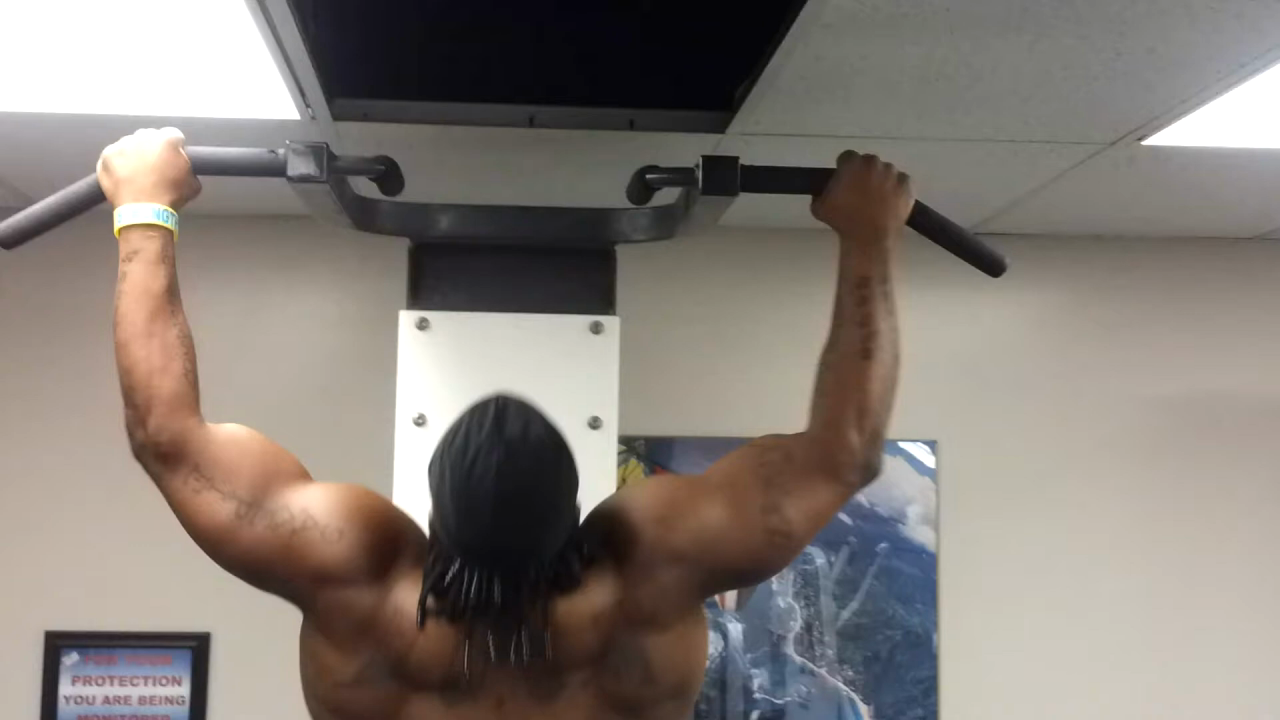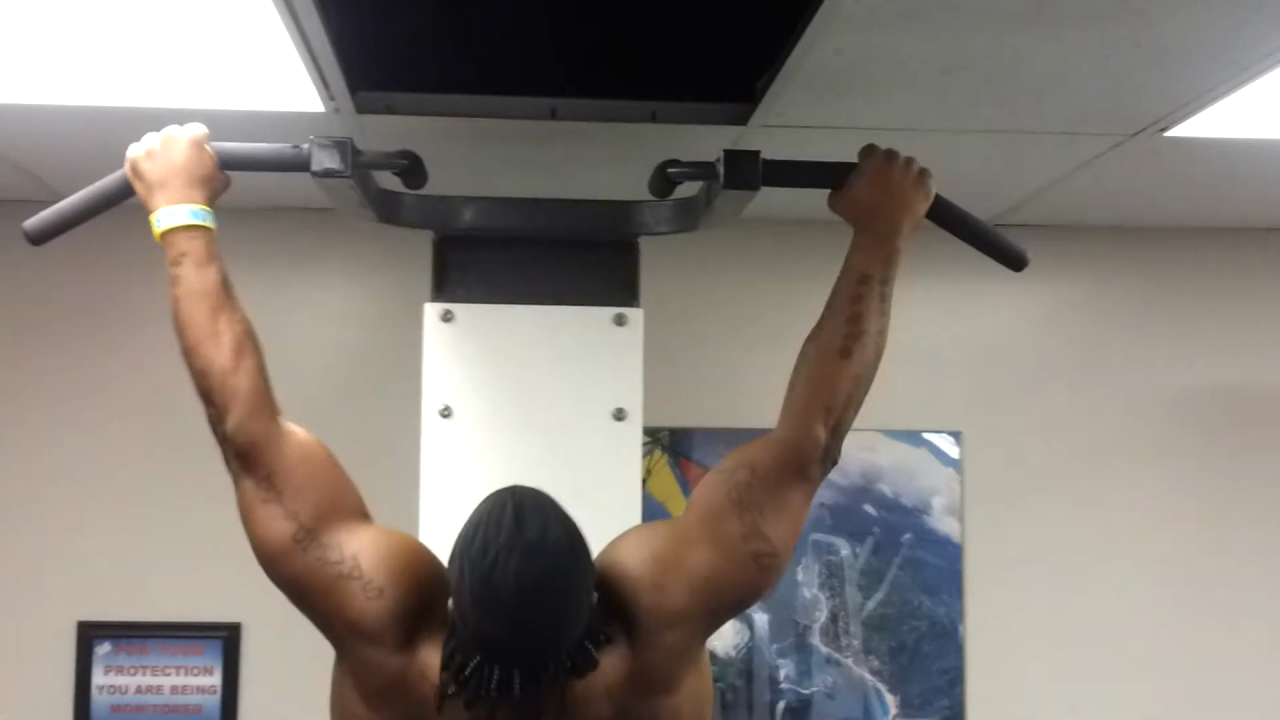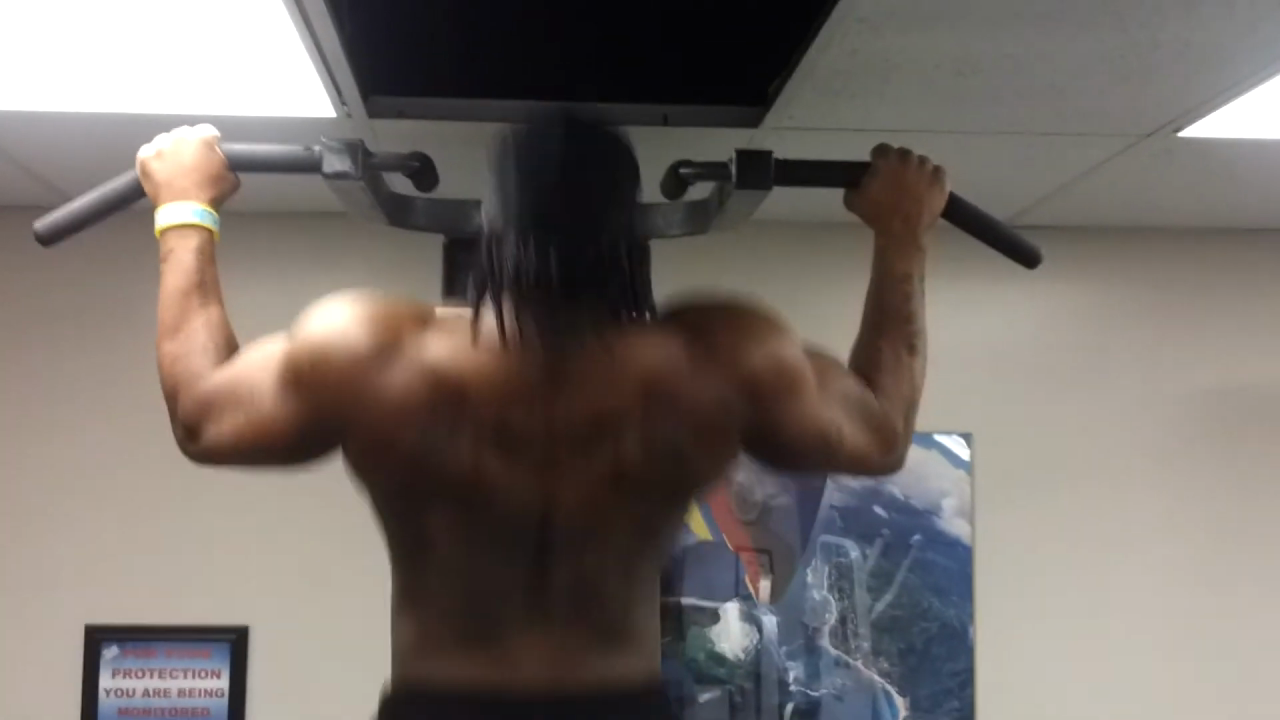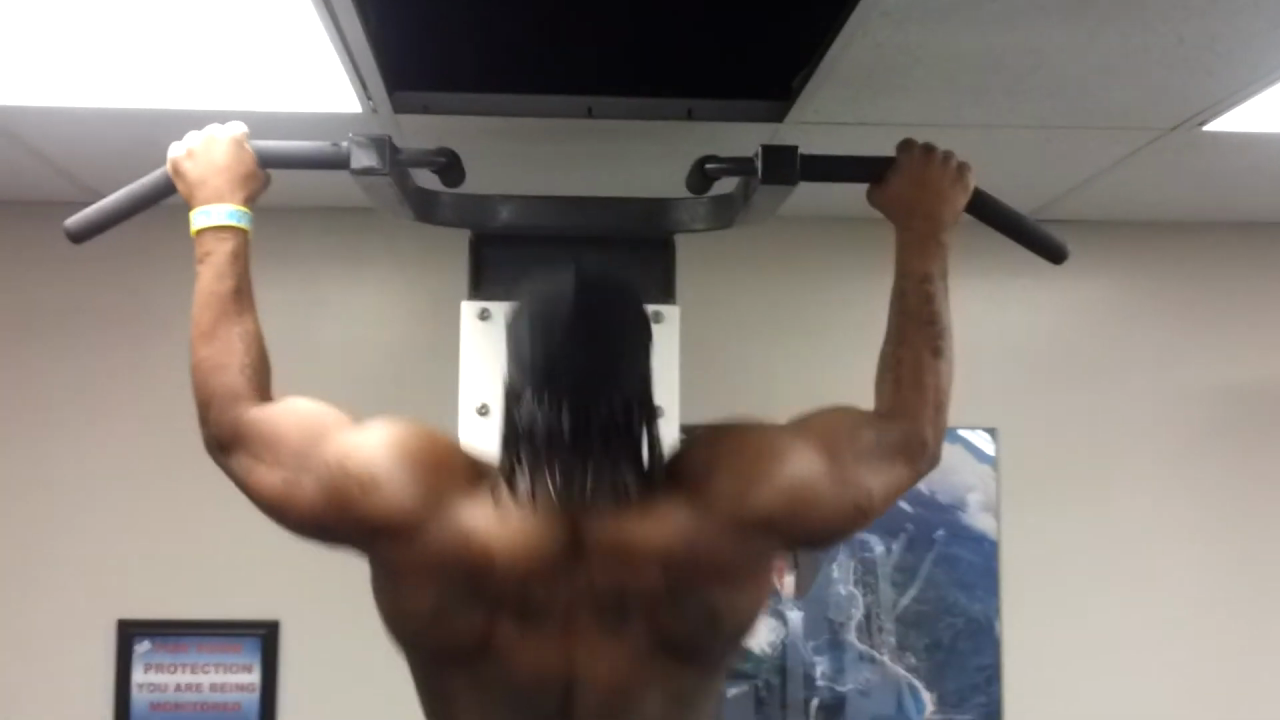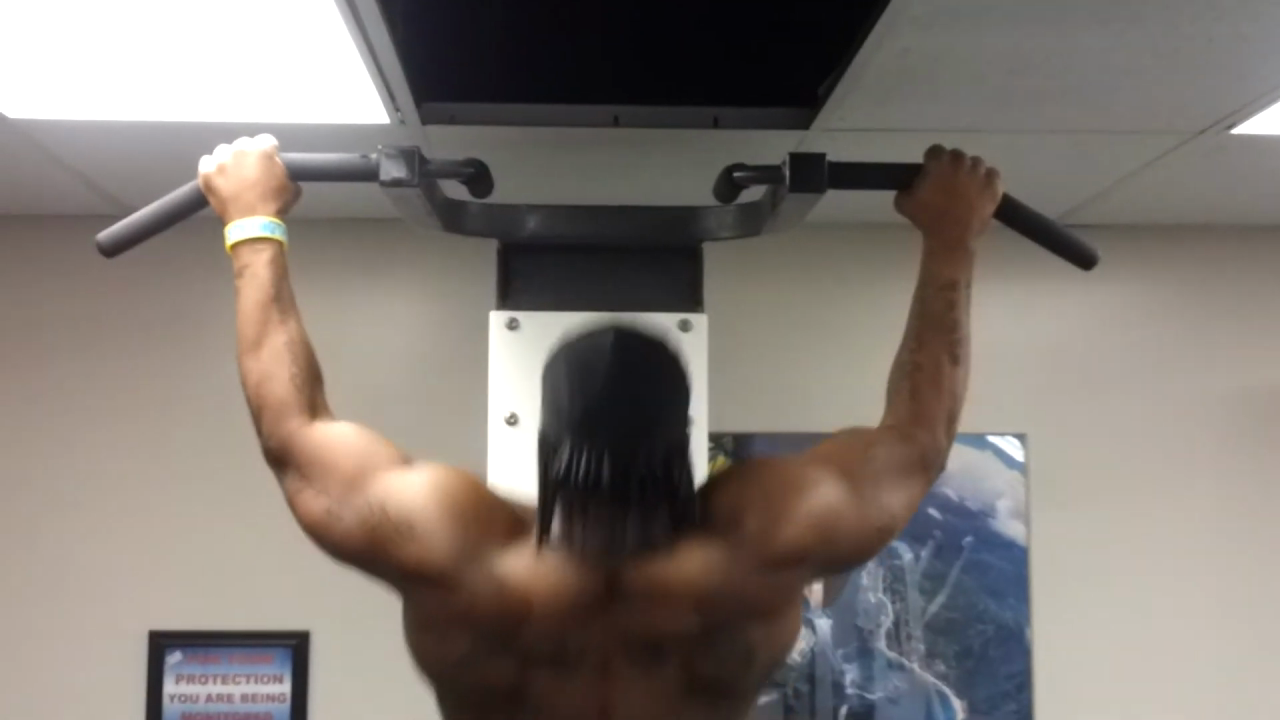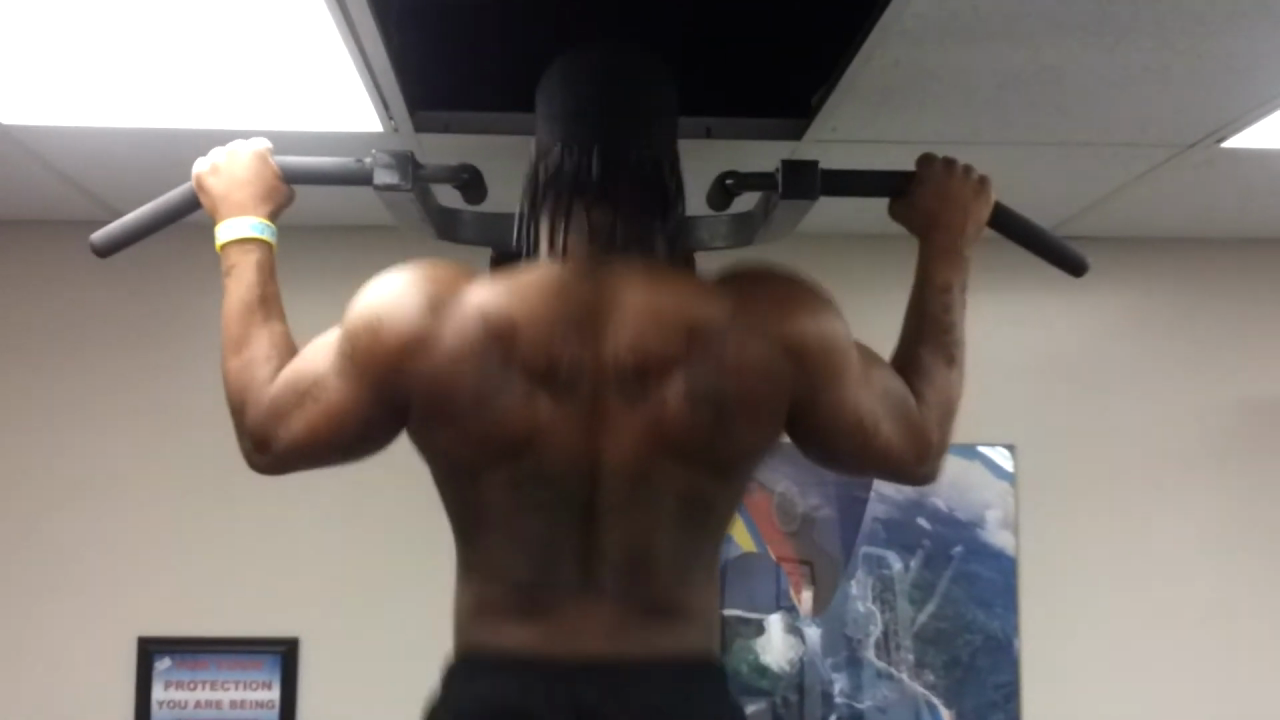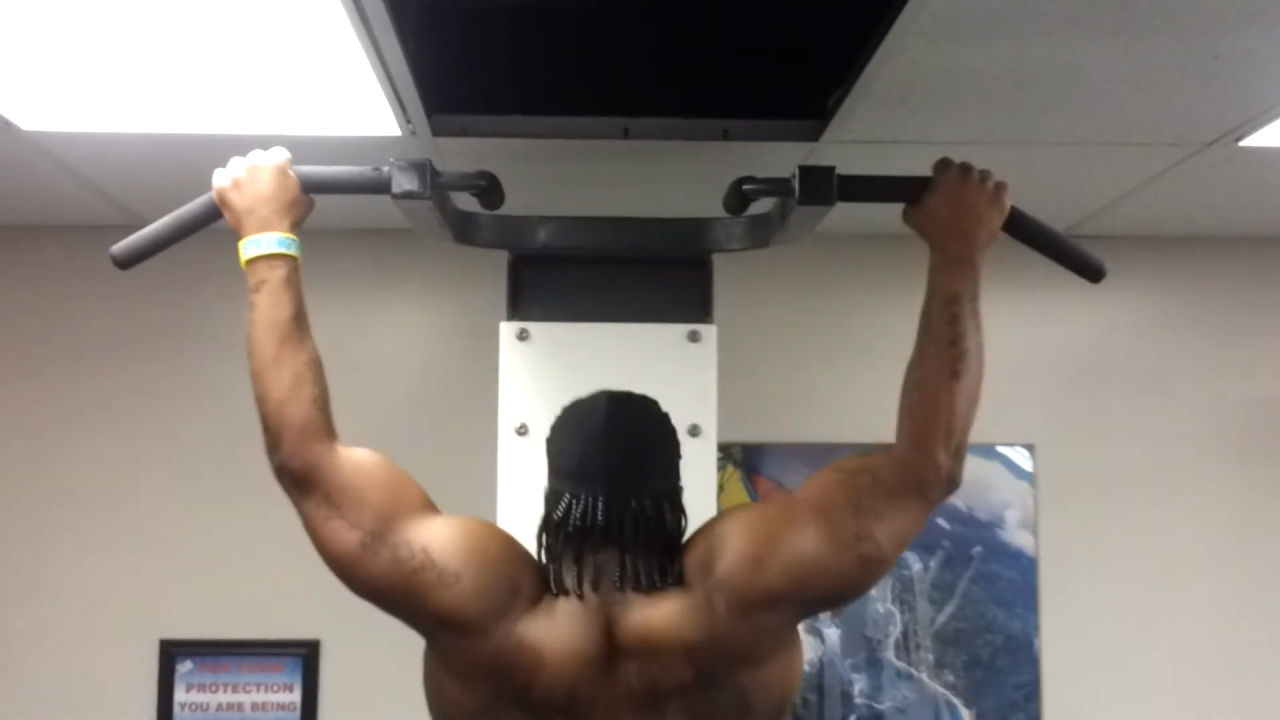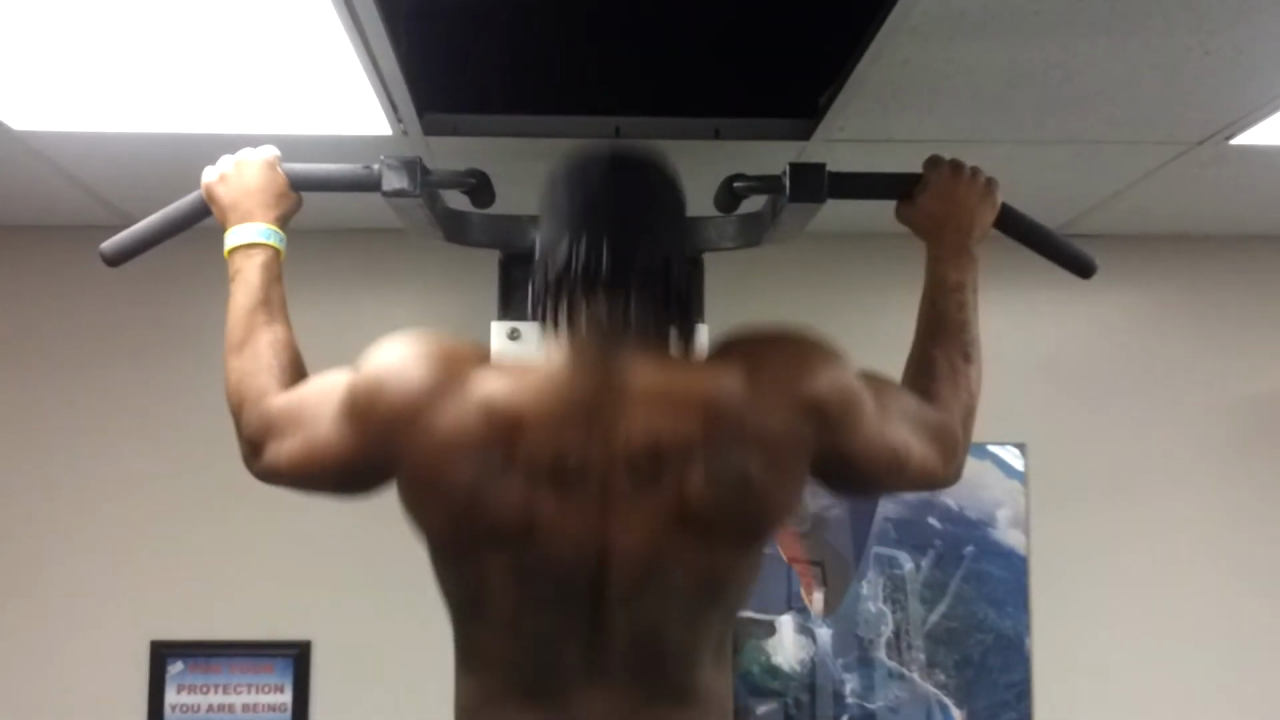
dt=0.5s
person 1, frame 1
left shoulder: (353, 584)
right shoulder: (651, 585)
left elbow: (165, 432)
right elbow: (845, 450)
left wrist: (144, 214)
right wrist: (866, 240)
person 1, frame 2
left shoulder: (386, 642)
right shoulder: (656, 636)
left elbow: (248, 430)
right elbow: (808, 441)
left wrist: (182, 212)
right wrist: (878, 236)
person 1, frame 3
left shoulder: (372, 354)
right shoulder: (720, 360)
left elbow: (199, 414)
right elbow: (881, 434)
left wrist: (184, 210)
right wrist: (901, 237)
person 1, frame 4
left shoulder: (418, 514)
right shoulder: (727, 519)
left elbow: (232, 423)
right elbow: (910, 438)
left wrist: (220, 212)
right wrist: (922, 233)
person 1, frame 5
left shoulder: (457, 556)
right shoulder: (751, 558)
left elbow: (289, 431)
right elbow: (920, 444)
left wrist: (255, 227)
right wrist: (950, 243)
person 1, frame 6
left shoulder: (422, 315)
right shoulder: (769, 323)
left elbow: (264, 430)
right elbow: (918, 446)
left wrist: (244, 224)
right wrist: (944, 244)
person 1, frame 7
left shoulder: (480, 612)
right shoulder: (739, 605)
left elbow: (305, 455)
right elbow: (927, 464)
left wrist: (270, 242)
right wrist: (955, 255)
person 1, frame 8
left shoulder: (430, 393)
right shoulder: (778, 395)
left elbow: (265, 430)
right elbow: (939, 443)
left wrist: (253, 231)
right wrist: (952, 247)
